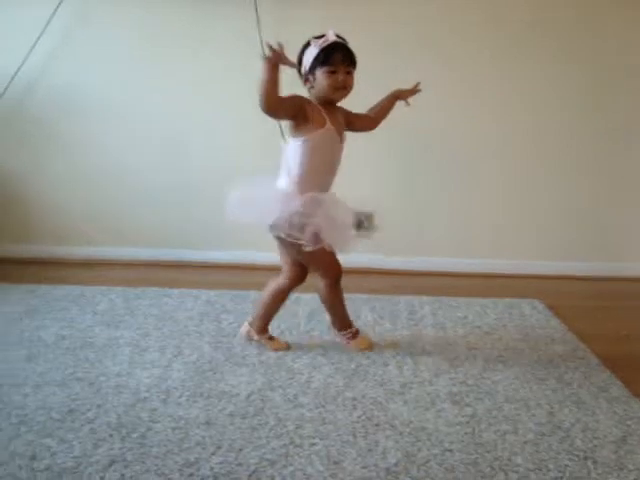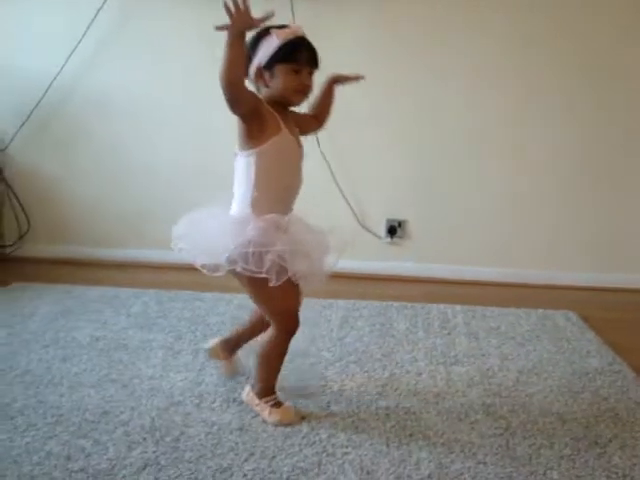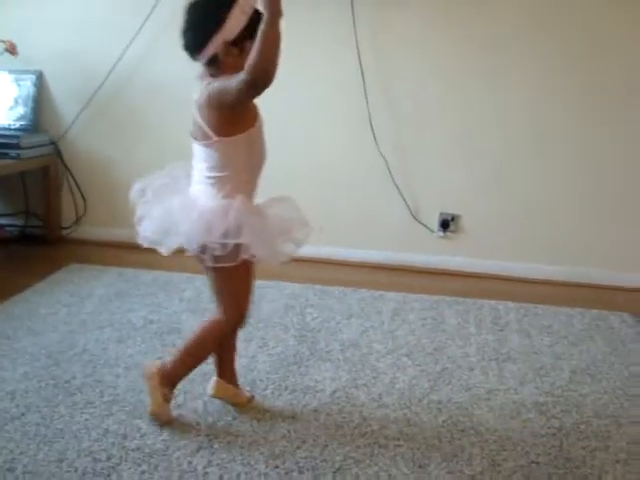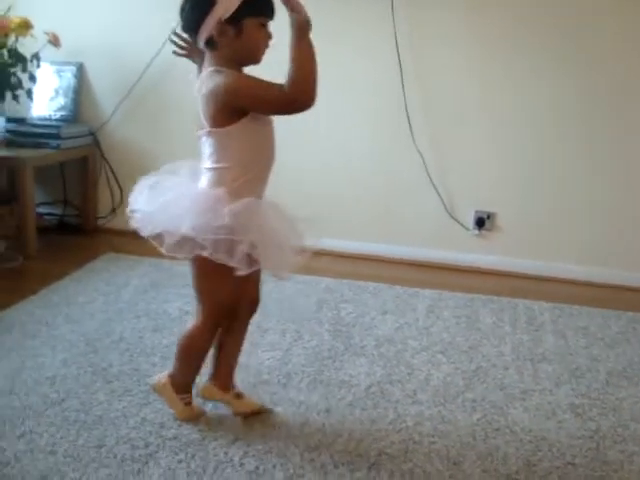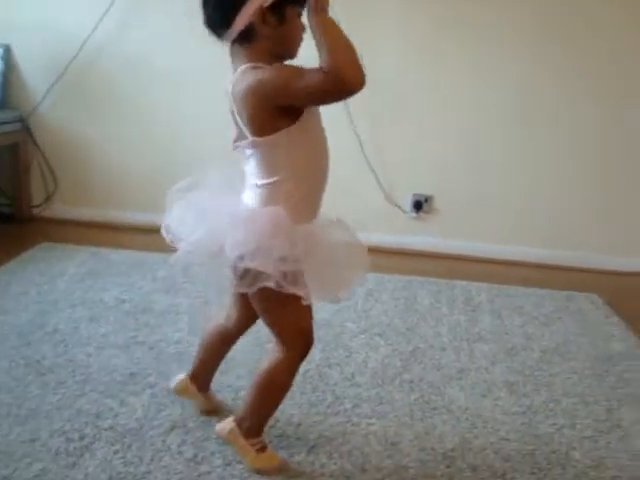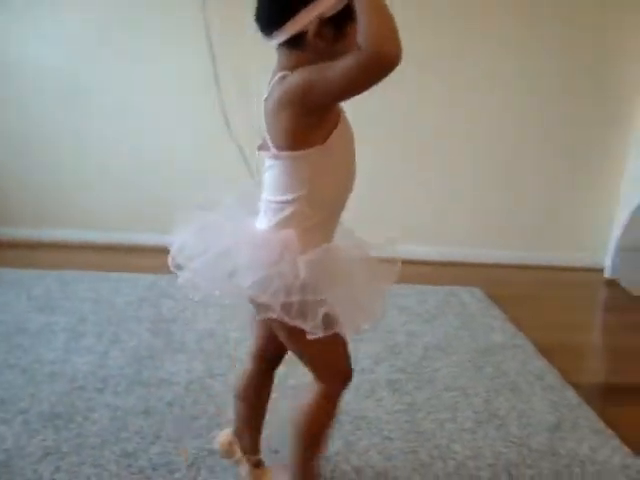
dt=0.7s
person 1, frame 1
left shoulder: (337, 114)
right shoulder: (302, 108)
left elbow: (368, 121)
right elbow: (269, 105)
left wrist: (395, 95)
right wrist: (272, 67)
left hip: (304, 208)
right hip: (293, 210)
left knee: (293, 275)
right knee: (330, 272)
left ankle: (256, 328)
right ankle: (346, 330)
person 1, frame 2
left shoulder: (283, 119)
right shoulder: (253, 112)
left elbow: (315, 121)
right elbow: (230, 83)
left wrist: (330, 84)
right wrist: (240, 35)
left hip: (267, 236)
right hip: (251, 238)
left knee: (275, 314)
right knee: (286, 319)
left ankle: (227, 345)
right ankle: (262, 394)
person 1, frame 3
left shoulder: (210, 85)
right shoulder: (225, 93)
left elbow: (245, 69)
right elbow: (259, 73)
left hip: (205, 214)
right hip: (224, 220)
left knee: (228, 308)
right knee: (231, 316)
left ankle: (225, 380)
right ankle: (166, 374)
person 1, frame 4
left shoulder: (219, 78)
right shoulder: (227, 85)
right elbow: (300, 97)
left wrist: (203, 60)
left hip: (236, 215)
right hip: (218, 218)
left knee: (245, 306)
right knee: (213, 314)
left ankle: (222, 384)
right ankle: (175, 386)
person 1, frame 5
left shoulder: (249, 76)
right shoulder: (266, 81)
right elbow: (348, 79)
left hip: (265, 230)
right hip: (271, 237)
left knee: (241, 318)
right knee: (296, 344)
left ankle: (197, 383)
right ankle: (245, 430)
person 1, frame 6
left shoulder: (291, 77)
right shoulder: (303, 89)
right elbow: (383, 54)
left hip: (279, 253)
right hip: (284, 261)
left knee: (266, 359)
right knee: (334, 374)
